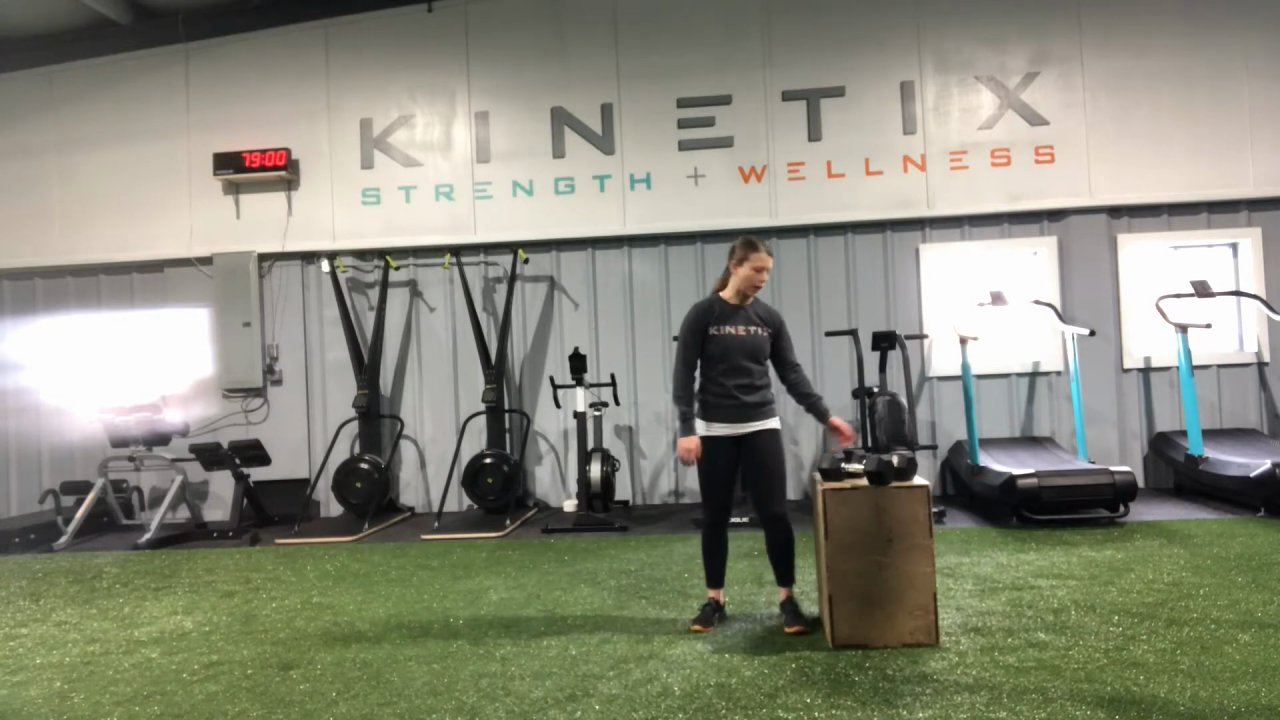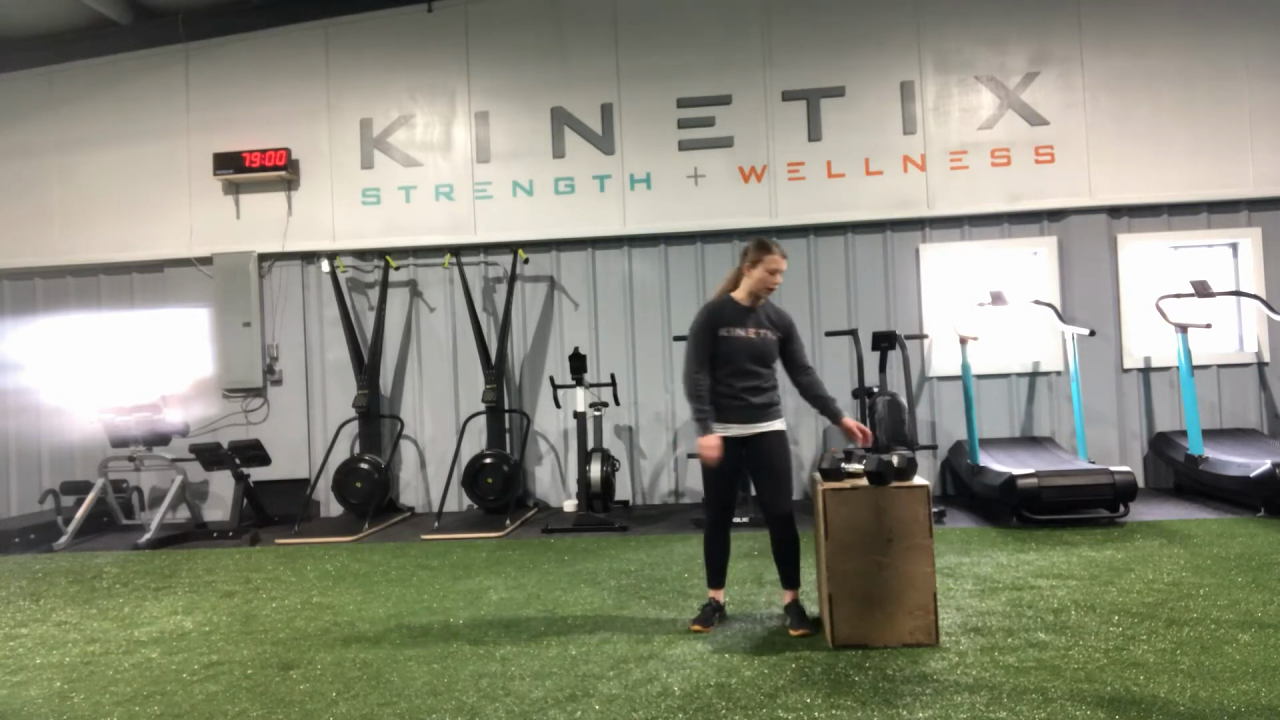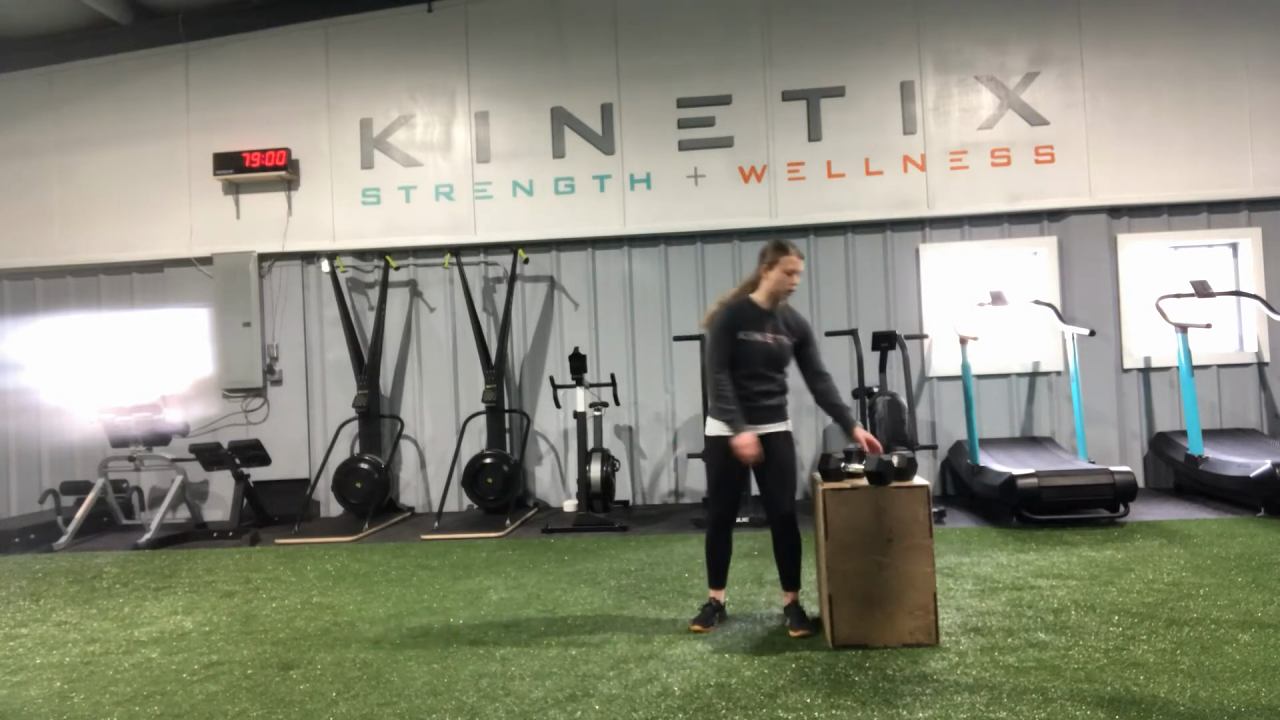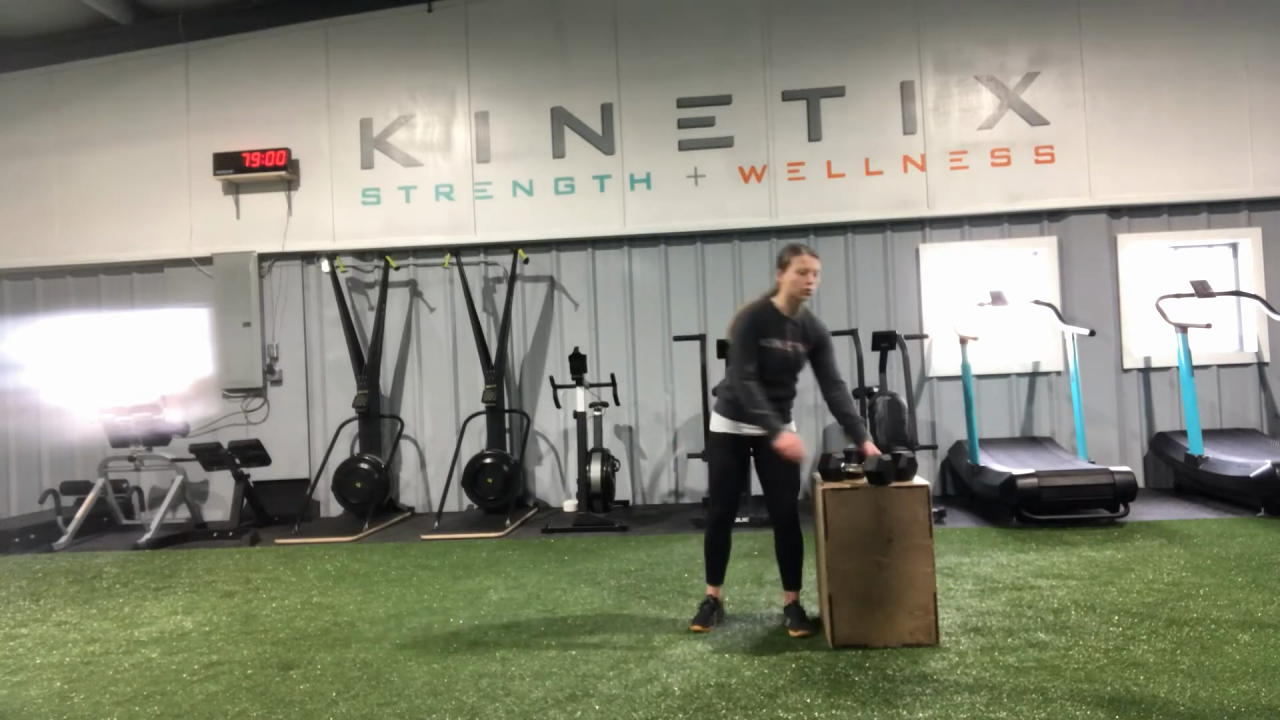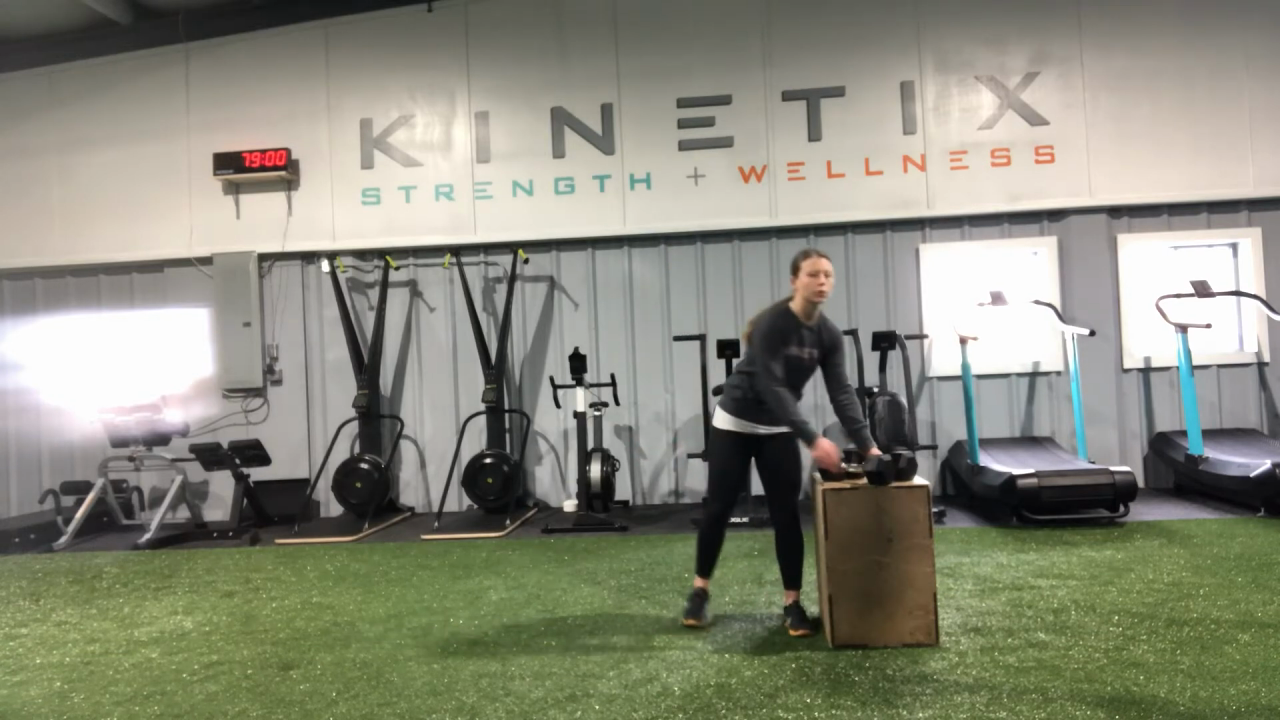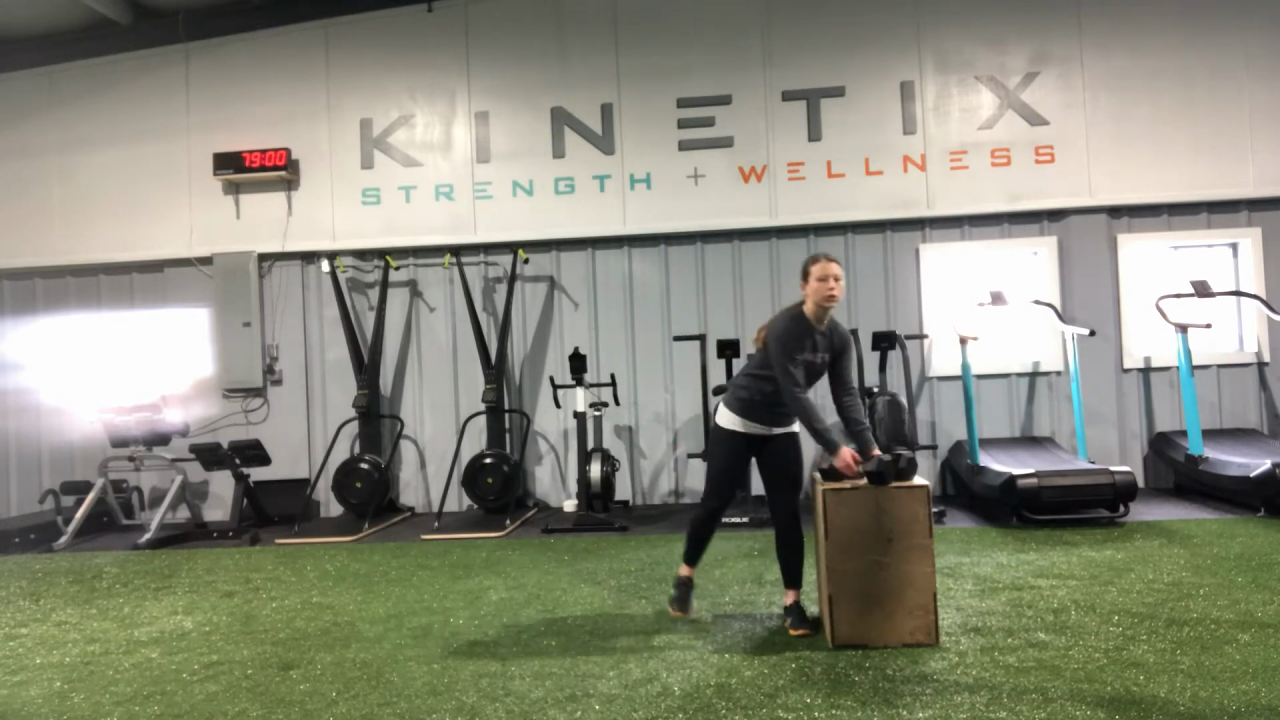
dt=0.1s
person 1, frame 1
left shoulder: (769, 317)
right shoulder: (702, 314)
left elbow: (791, 372)
right elbow: (684, 373)
left wrist: (825, 415)
right wrist: (687, 429)
left hip: (761, 426)
right hip: (715, 429)
left knee: (774, 513)
right knee: (715, 516)
left ankle: (788, 599)
right ankle: (714, 600)
person 1, frame 2
left shoulder: (779, 320)
right shoulder: (713, 314)
left elbow: (802, 373)
right elbow: (695, 374)
left wrist: (838, 416)
right wrist: (706, 430)
left hip: (767, 427)
right hip: (721, 429)
left knee: (780, 513)
right knee: (717, 515)
left ankle: (792, 601)
right ankle: (715, 600)
person 1, frame 3
left shoulder: (795, 324)
right shoulder: (731, 314)
left elbow: (818, 378)
right elbow: (717, 376)
left wrist: (851, 426)
right wrist: (738, 430)
left hip: (774, 428)
right hip: (728, 428)
left knee: (784, 514)
right knee: (721, 514)
left ankle: (792, 603)
right ankle: (715, 600)
person 1, frame 4
left shoulder: (815, 328)
right shoulder: (752, 319)
left elbow: (833, 386)
right elbow: (743, 380)
left wrist: (862, 438)
right wrist: (777, 432)
left hip: (777, 428)
right hip: (730, 424)
left knee: (786, 515)
right knee: (721, 511)
left ankle: (792, 603)
right ankle: (712, 598)
person 1, frame 5
left shoulder: (828, 333)
right shoulder: (772, 323)
left elbow: (841, 390)
right elbow: (771, 387)
left wrist: (866, 442)
right wrist: (812, 440)
left hip: (779, 430)
right hip: (736, 421)
left knee: (787, 514)
right knee: (719, 507)
left ankle: (792, 602)
right ankle: (701, 588)
person 1, frame 6
left shoulder: (840, 336)
right shoulder: (787, 327)
left elbow: (846, 394)
right elbow: (794, 392)
left wrist: (869, 446)
right wrist: (834, 448)
left hip: (781, 428)
right hip: (738, 420)
left knee: (787, 513)
right knee: (716, 501)
left ankle: (793, 602)
right ankle: (685, 575)
